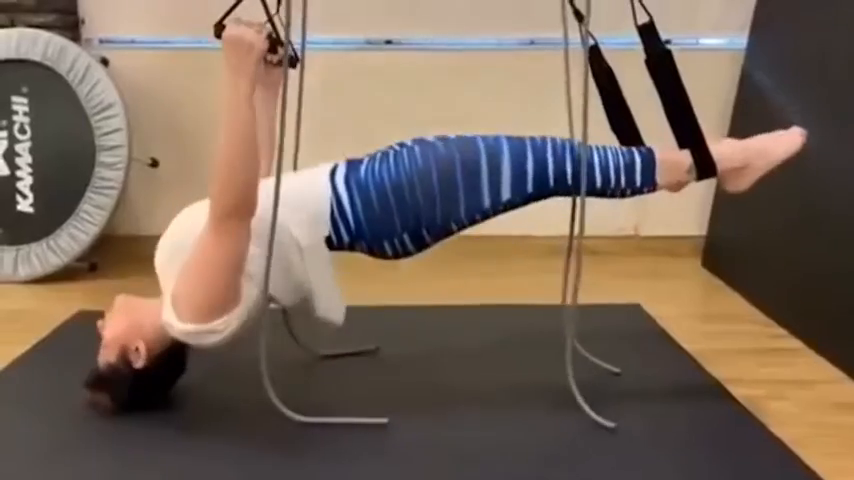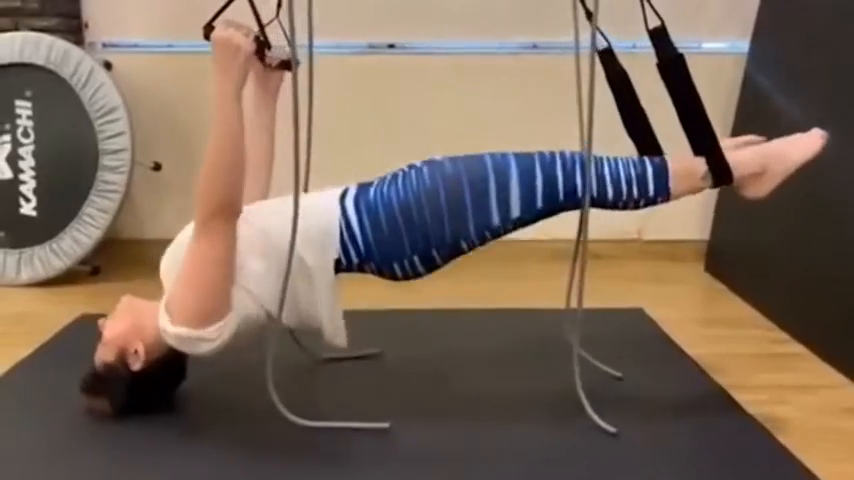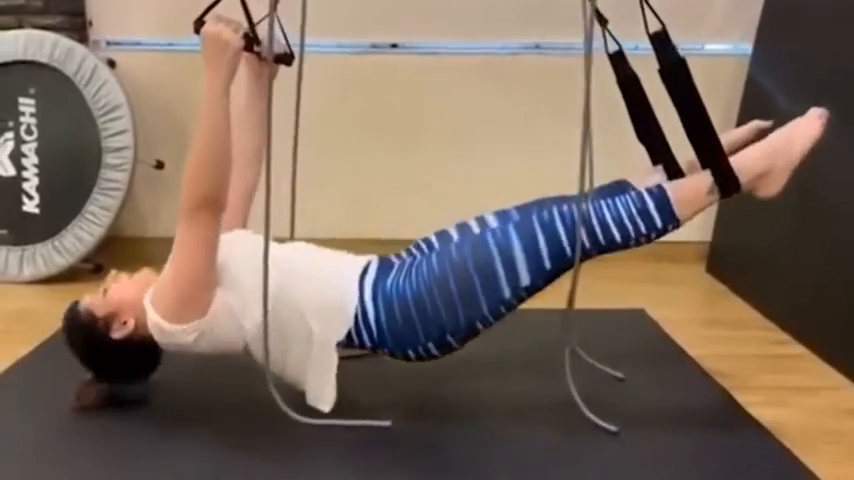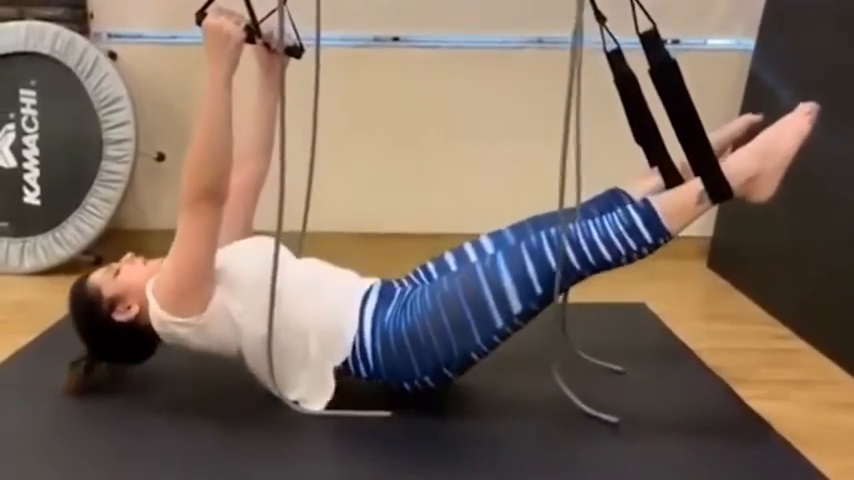
dt=0.4s
person 1, frame 1
left shoulder: (176, 268)
right shoulder: (192, 314)
left elbow: (252, 191)
right elbow: (235, 208)
left wrist: (266, 88)
right wrist: (238, 76)
left hip: (362, 195)
right hip: (373, 204)
left knee: (548, 164)
right knee: (549, 163)
left ankle: (693, 160)
right ankle: (713, 162)
person 1, frame 2
left shoulder: (180, 294)
right shoulder: (187, 320)
left elbow: (250, 202)
right elbow: (219, 211)
left wrist: (263, 92)
right wrist: (227, 79)
left hip: (366, 220)
right hip: (379, 226)
left knee: (558, 179)
right knee: (560, 178)
left ankle: (706, 163)
right ankle: (731, 169)
person 1, frame 3
left shoulder: (185, 291)
right shoulder: (173, 315)
left elbow: (237, 186)
right elbow: (202, 202)
left wrist: (256, 86)
right wrist: (216, 75)
left hip: (388, 287)
right hip: (397, 309)
left knee: (566, 219)
right knee: (570, 229)
left ankle: (702, 163)
right ankle: (742, 171)
person 1, frame 4
left shoulder: (210, 271)
right shoulder: (179, 307)
left elbow: (247, 177)
right elbow: (204, 193)
left wrist: (269, 79)
right wrist: (218, 68)
left hip: (388, 310)
right hip: (396, 344)
left knee: (558, 235)
right knee: (559, 249)
left ankle: (692, 166)
right ankle: (732, 177)
